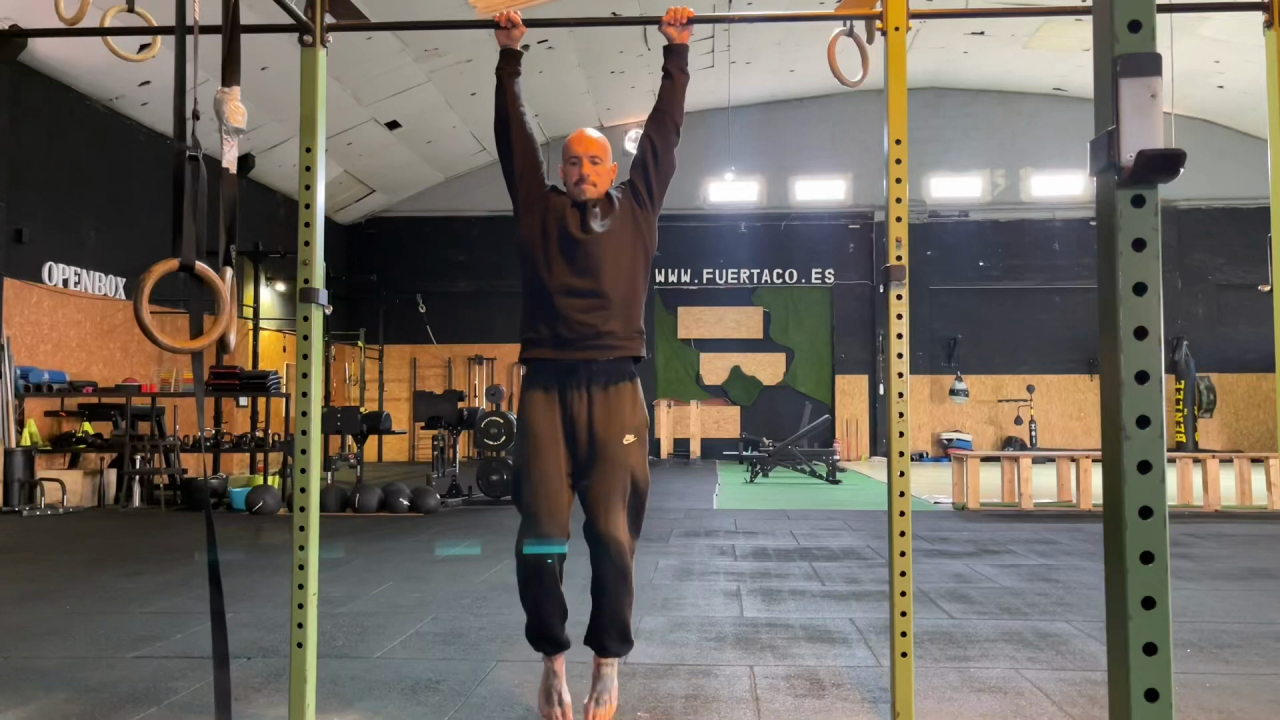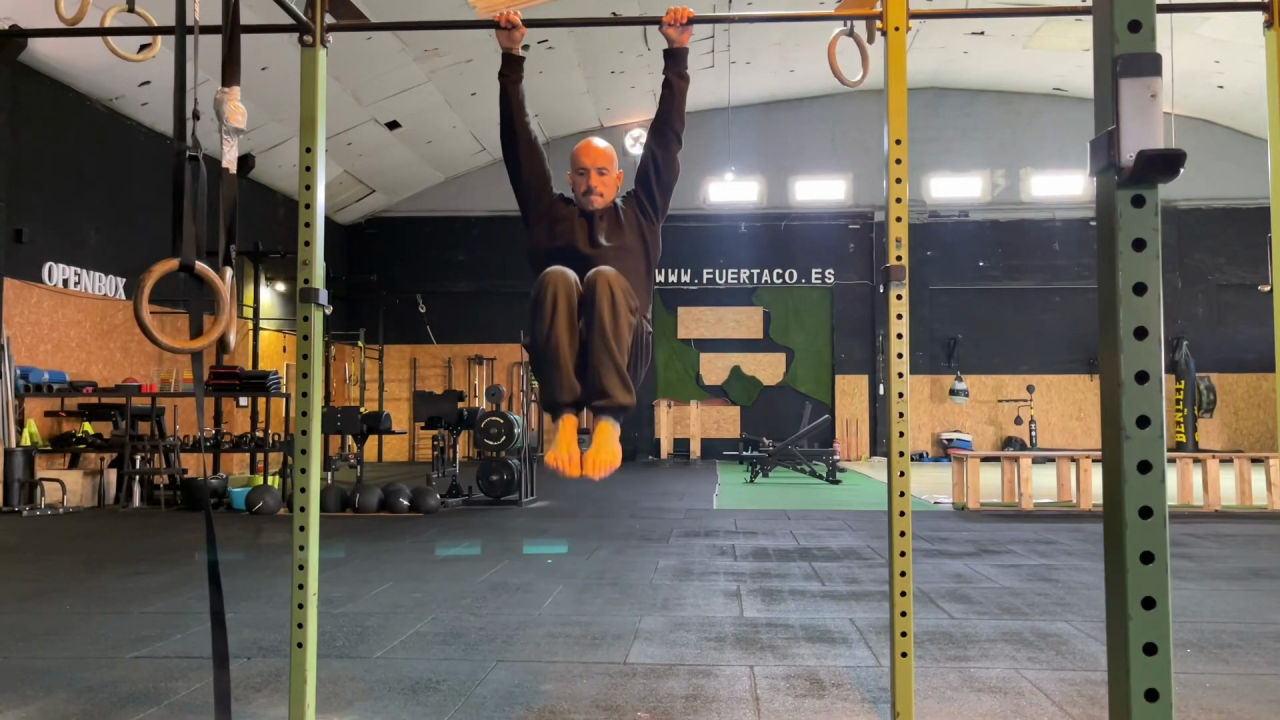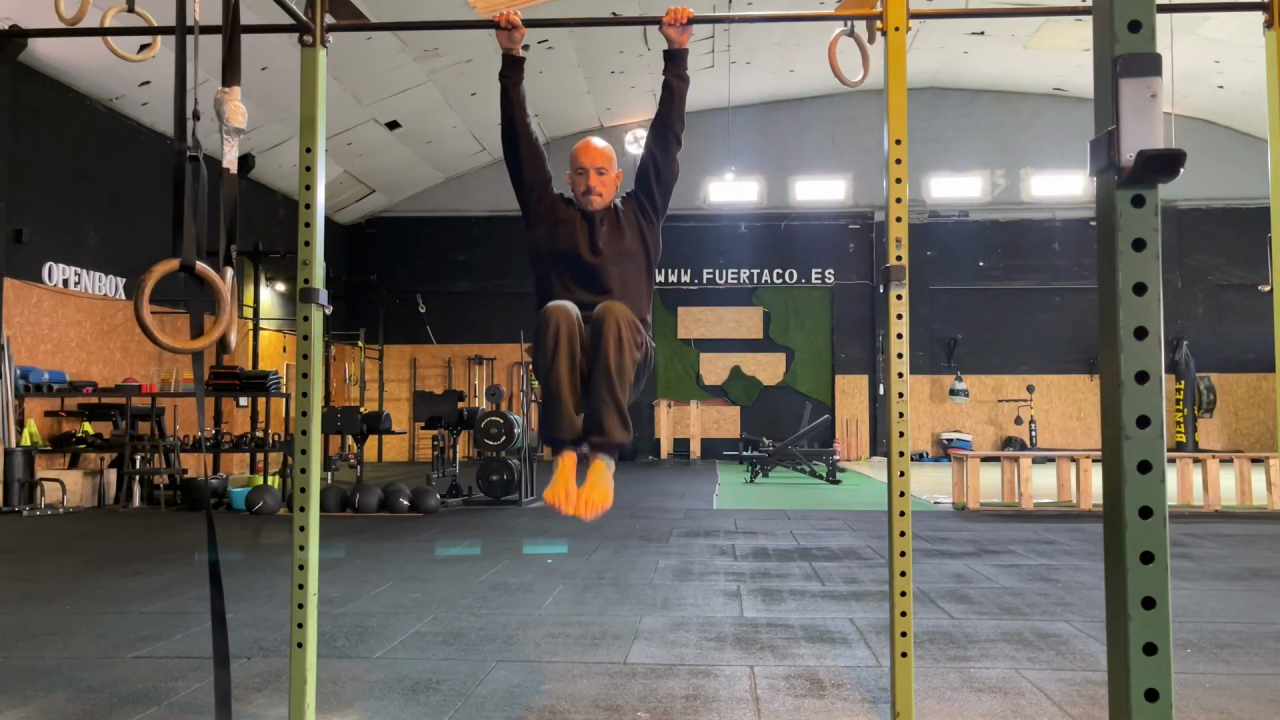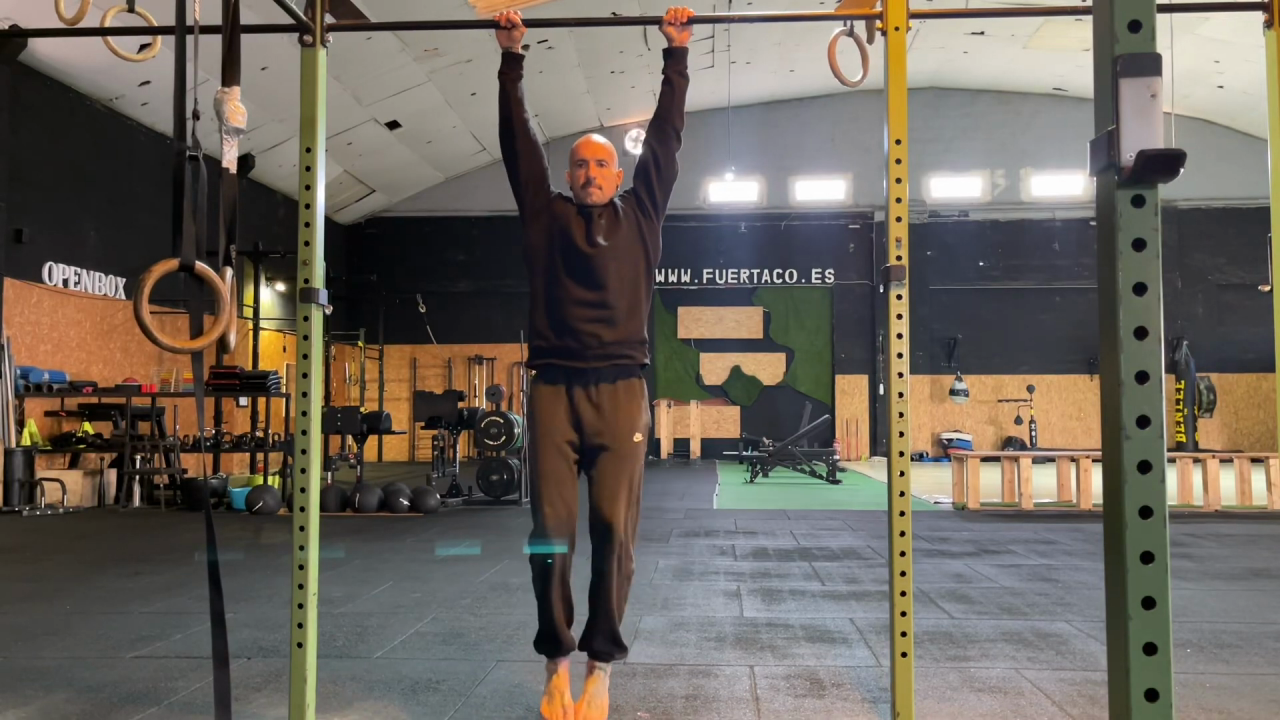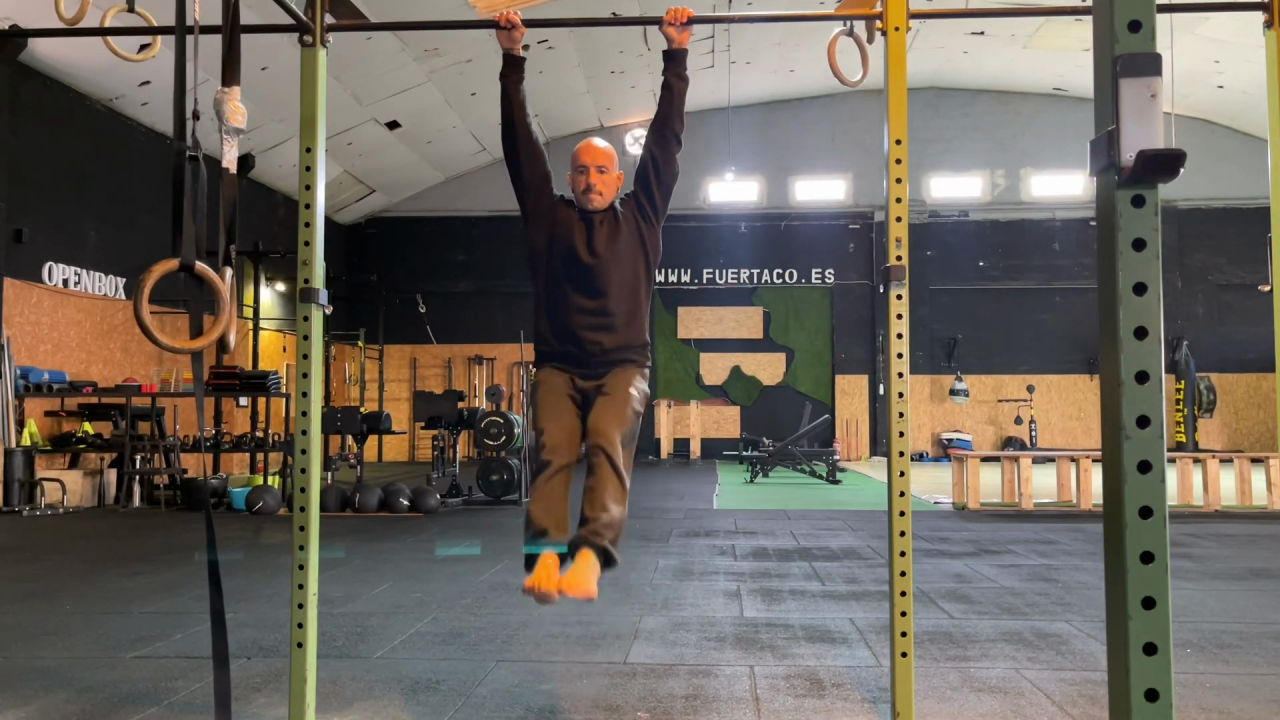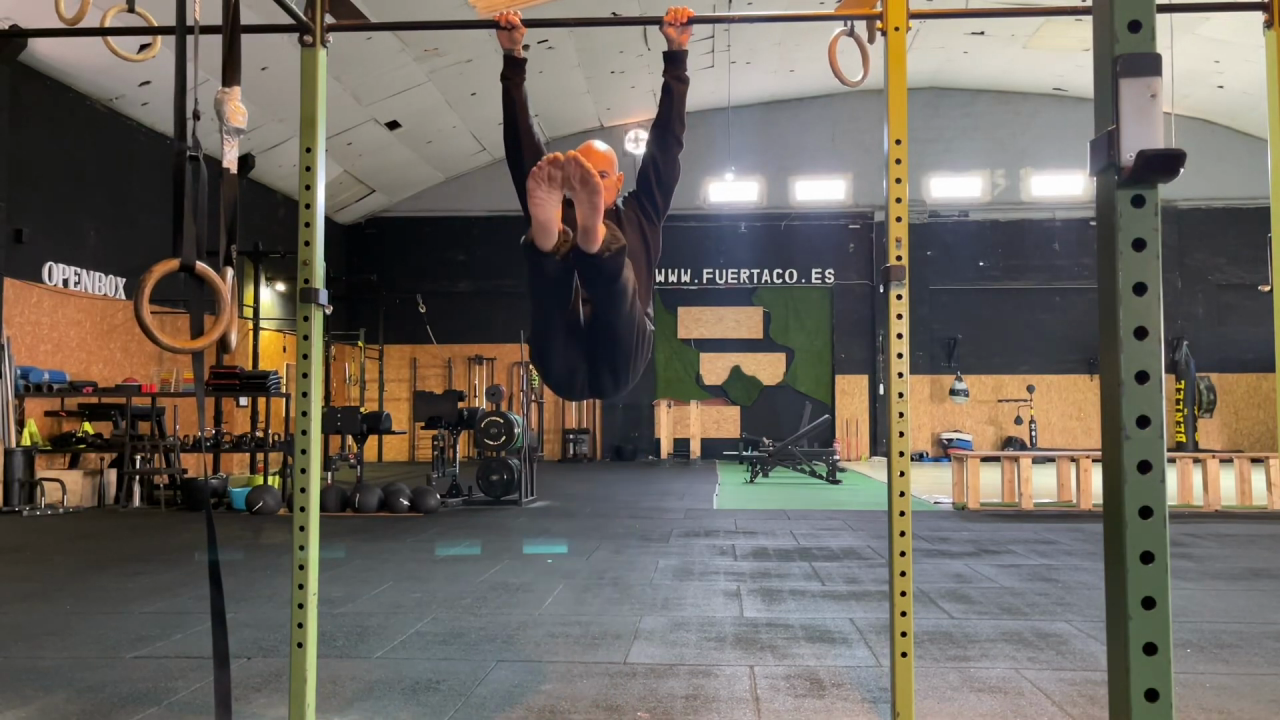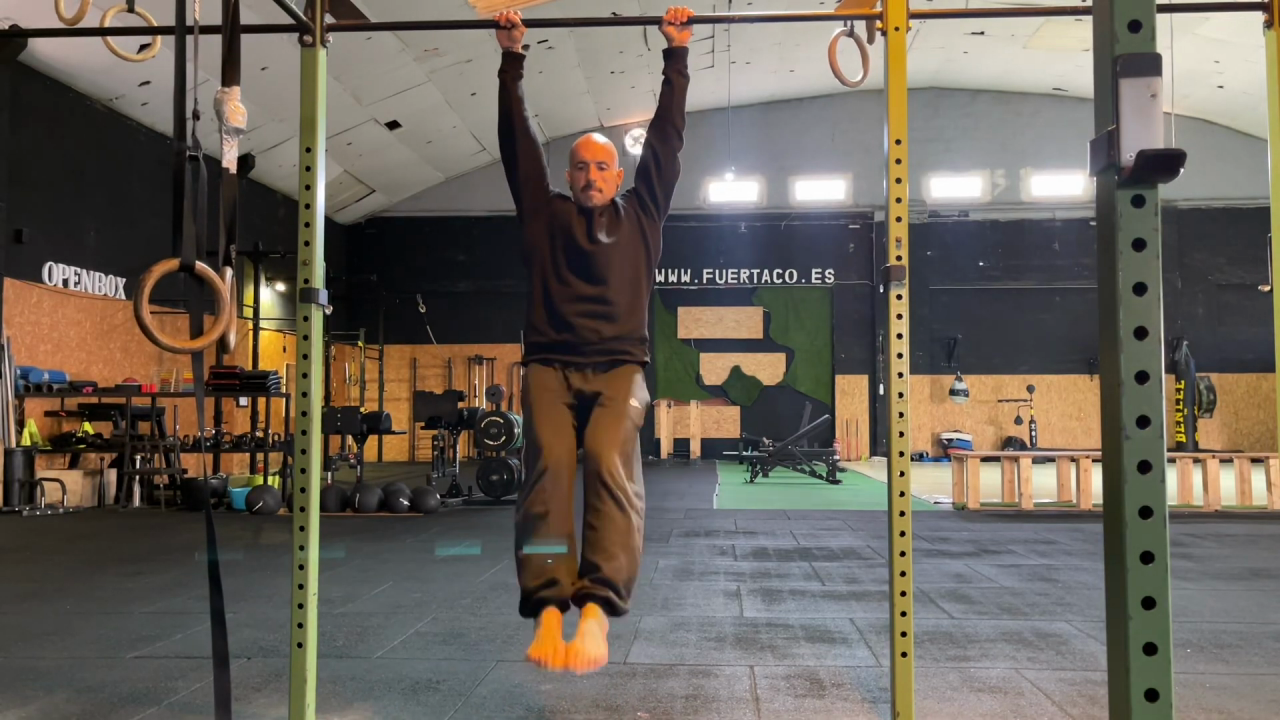
dt=0.5s
person 1, frame 1
left shoulder: (635, 208)
right shoulder: (539, 208)
left elbow: (663, 133)
right elbow: (512, 136)
left hip: (614, 387)
right hip: (547, 386)
left knee: (612, 535)
right knee: (541, 533)
right ankle: (552, 659)
person 1, frame 2
left shoulder: (638, 216)
right shoulder: (550, 215)
left elbow: (665, 139)
right elbow: (519, 141)
left wrist: (676, 53)
right wrist: (512, 57)
left hip: (622, 354)
right hip: (563, 362)
left knee: (606, 280)
right knee: (556, 279)
left ankle: (608, 418)
right ankle: (566, 414)
person 1, frame 3
left shoulder: (639, 214)
right shoulder: (549, 213)
left elbow: (665, 140)
right elbow: (520, 143)
left wrist: (677, 53)
right wrist: (512, 58)
left hip: (620, 364)
right hip: (567, 363)
left knee: (613, 314)
right knee: (559, 314)
left ankle: (603, 458)
right ankle: (566, 454)
person 1, frame 4
left shoulder: (639, 213)
right shoulder: (547, 214)
left elbow: (665, 137)
right elbow: (517, 140)
right wrist: (511, 57)
left hip: (620, 387)
right hip: (555, 385)
left knee: (614, 525)
right knee: (552, 527)
person 1, frame 5
left shoulder: (639, 215)
right shoulder: (549, 215)
left elbow: (664, 141)
right elbow: (520, 142)
left wrist: (676, 56)
right wrist: (512, 58)
left hip: (621, 369)
right hip: (559, 371)
left knee: (610, 444)
right knee: (552, 454)
left ankle: (588, 557)
right ankle: (545, 560)
person 1, frame 6
left shoulder: (640, 214)
right shoulder: (552, 206)
left elbow: (667, 141)
right elbow: (520, 143)
left wrist: (677, 55)
right wrist: (512, 58)
left hip: (620, 350)
right hip: (562, 358)
left knee: (613, 277)
left ankle: (594, 240)
right ankle: (549, 234)
person 1, frame 7
left shoulder: (638, 214)
right shoulder: (548, 212)
left elbow: (664, 143)
right elbow: (518, 143)
left wrist: (676, 55)
right wrist: (511, 56)
left hip: (618, 370)
right hip: (551, 370)
left knee: (612, 468)
right knee: (549, 470)
left ankle: (594, 612)
right ankle: (548, 614)
